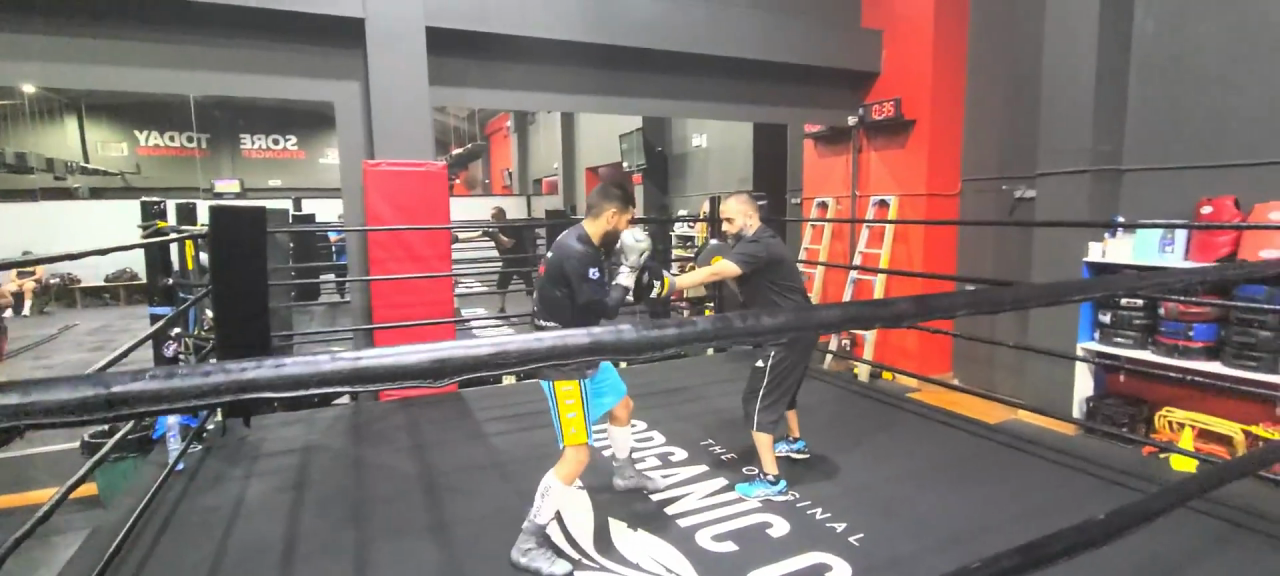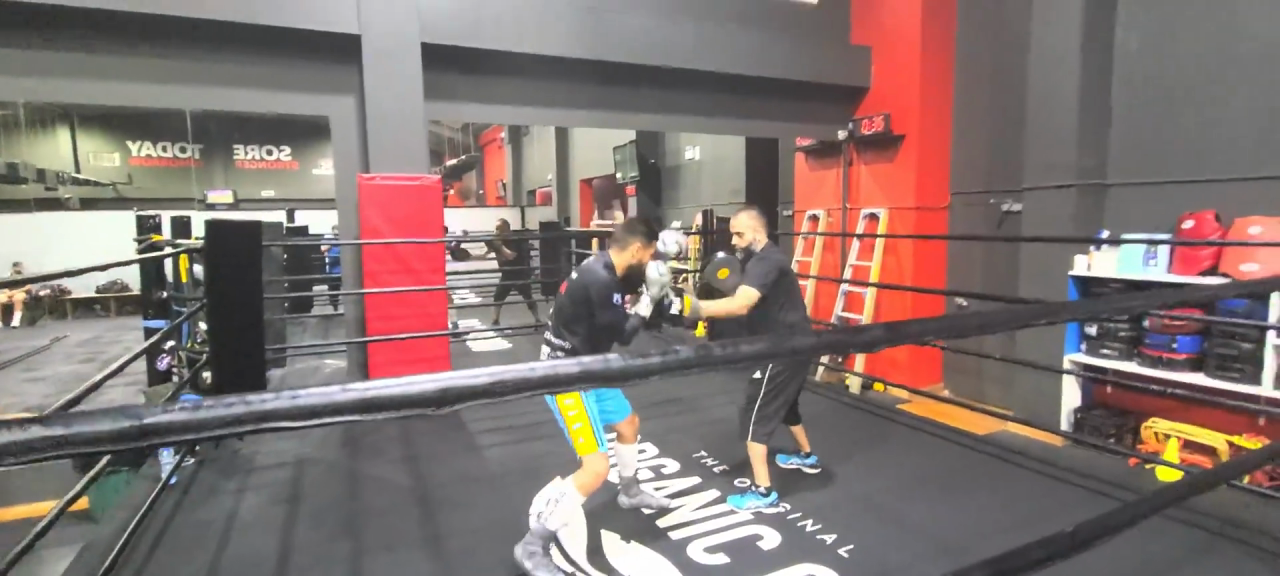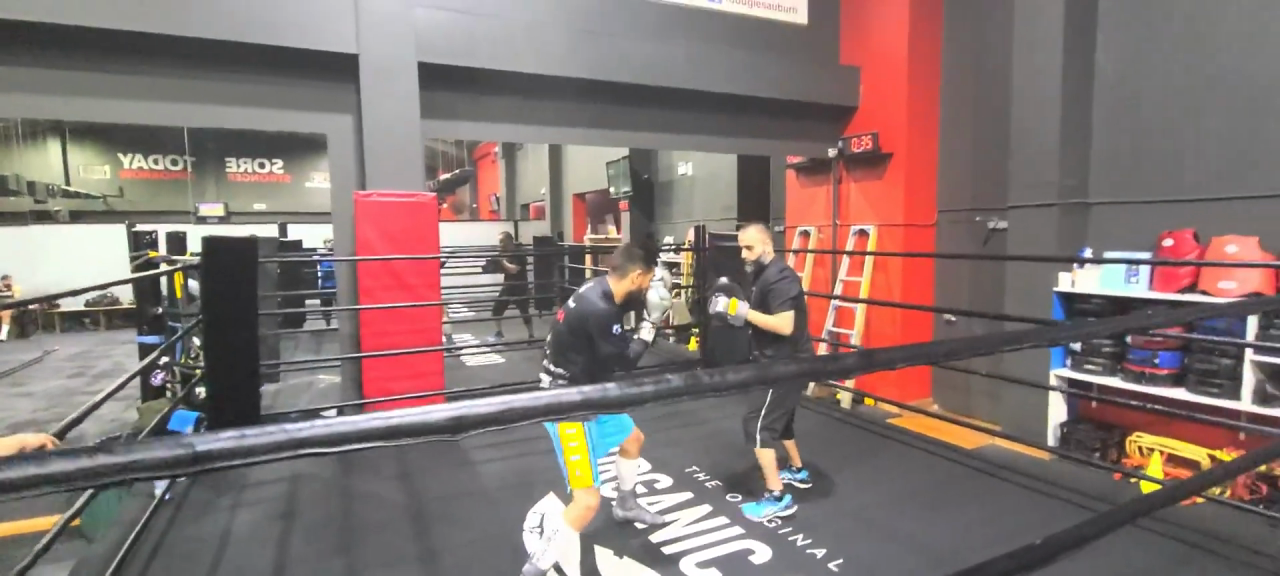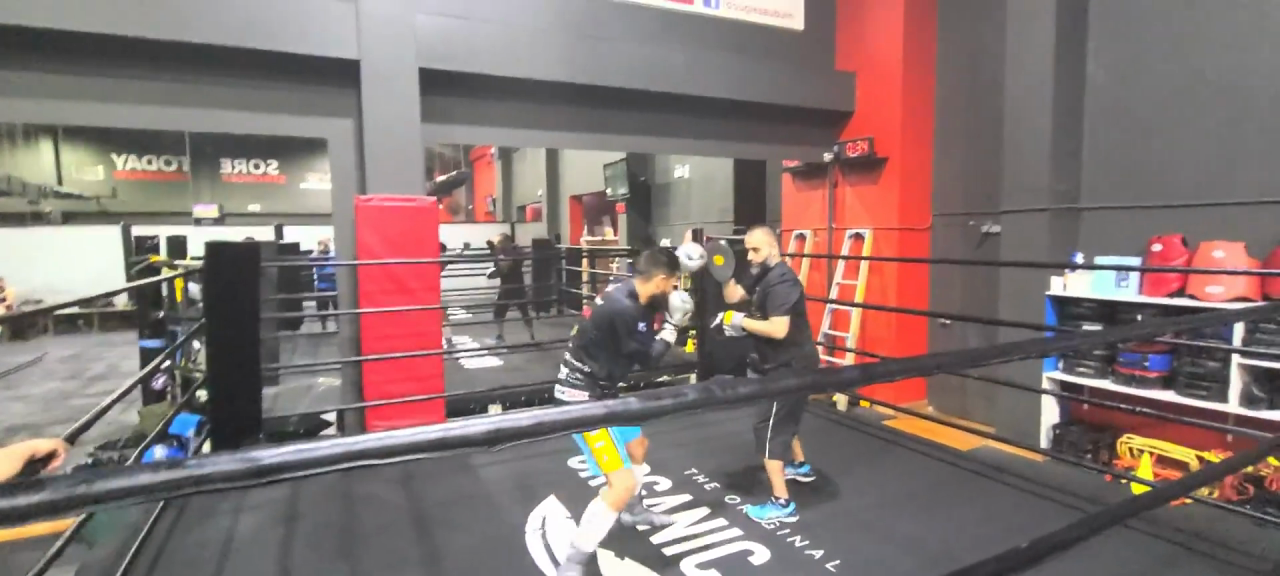
dt=0.3s
person 1, frame 1
left shoulder: (581, 241)
right shoulder: (575, 253)
left elbow: (598, 294)
right elbow: (608, 308)
left wrist: (624, 253)
right wrist: (630, 265)
right hip: (563, 361)
left knee: (622, 408)
right knee: (576, 457)
left ankle: (625, 473)
right ankle: (527, 543)
person 1, frame 2
left shoulder: (606, 267)
right shoulder: (600, 279)
left elbow: (629, 282)
right elbow: (624, 333)
right wrist: (651, 295)
left knee: (629, 425)
right knee: (596, 467)
left ankle: (630, 492)
right ankle: (534, 545)
person 1, frame 3
left shoulder: (601, 290)
right shoulder: (598, 309)
right elbow: (626, 361)
left wrist: (654, 287)
right wrist: (651, 321)
left knee: (632, 440)
right knee: (586, 503)
left ankle: (626, 505)
person 1, frame 4
left shoulder: (626, 292)
right shoulder: (624, 308)
left elbow: (648, 314)
right elbow: (648, 359)
right wrist: (673, 325)
left hip: (596, 391)
right hip: (582, 397)
left knee: (638, 446)
right knee: (622, 486)
left ankle: (633, 511)
person 2, frame 1
left shoulder: (758, 247)
right shoulder: (759, 242)
left elbow: (715, 273)
left wrist: (669, 283)
left hip: (789, 335)
right hip: (797, 330)
left knee: (759, 401)
right knee: (780, 387)
left ankle: (771, 481)
right ankle: (795, 442)
person 2, frame 2
left shoulder: (767, 262)
right shoulder: (763, 259)
left elbow: (739, 305)
right elbow: (749, 302)
left wrist: (694, 307)
left knee: (756, 415)
right knee: (783, 403)
left ankle: (763, 493)
right ankle: (807, 457)
person 2, frame 3
left shoulder: (779, 278)
right shoulder: (763, 275)
left elbow: (784, 326)
right elbow: (762, 314)
left wrist: (742, 311)
right wrist: (733, 306)
right hip: (780, 361)
left knee: (757, 423)
right knee: (777, 418)
left ankle: (777, 497)
right ankle: (797, 471)
person 2, frame 4
left shoulder: (781, 281)
right shoulder: (765, 276)
left elbow: (778, 330)
right elbow: (733, 296)
left wrist: (738, 320)
left hip: (791, 367)
right hip: (785, 364)
left knee: (768, 428)
right knee: (782, 419)
left ankle: (782, 503)
right ankle: (800, 466)
